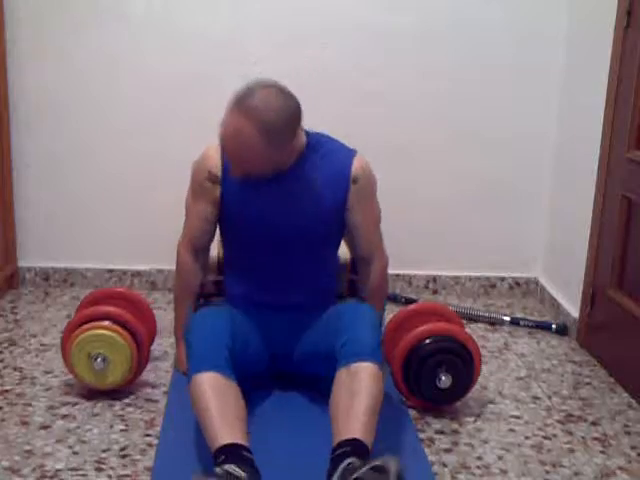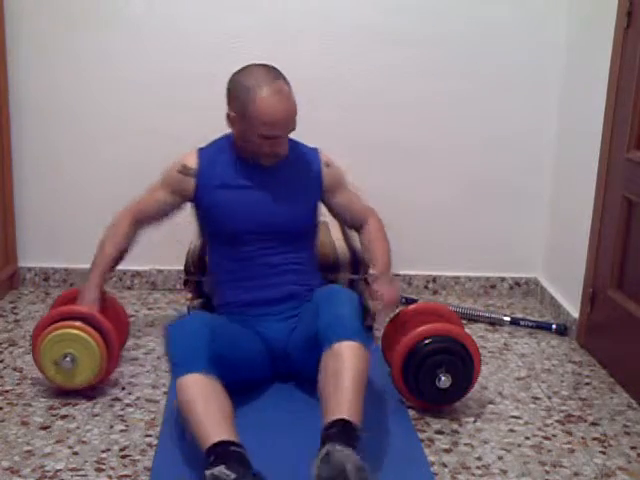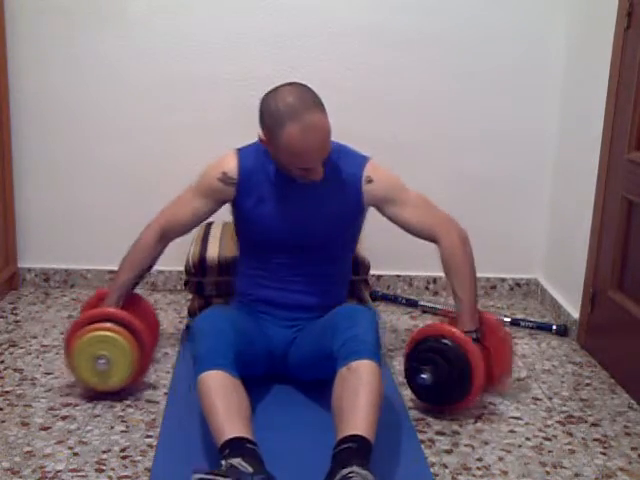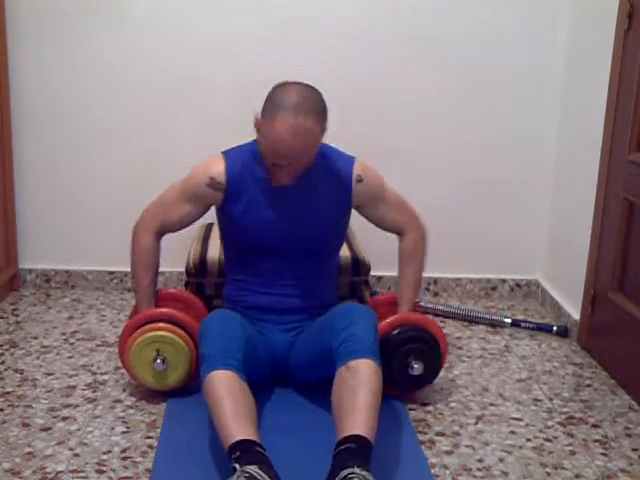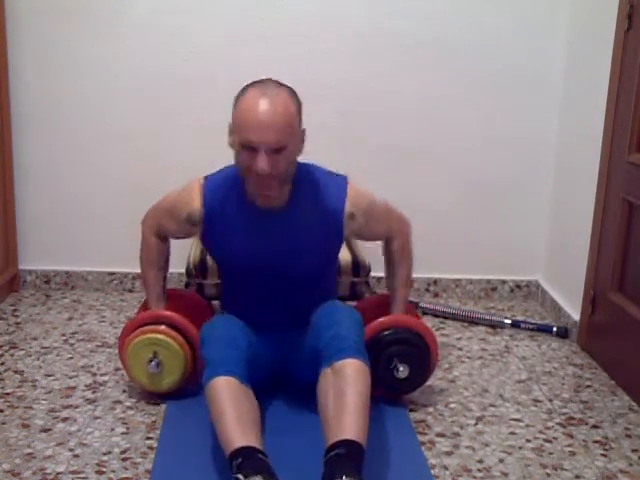
dt=1s
person 1, frame 1
left shoulder: (350, 171)
right shoulder: (214, 167)
left elbow: (372, 262)
right elbow: (192, 253)
left wrist: (366, 339)
right wrist: (183, 339)
left hip: (315, 328)
right hip: (246, 327)
left knee: (359, 320)
right knee: (207, 325)
person 1, frame 2
left shoulder: (315, 165)
right shoulder: (197, 169)
left elbow: (365, 220)
right elbow: (132, 217)
left wrist: (382, 276)
right wrist: (94, 282)
left hip: (306, 329)
right hip: (241, 335)
left knee: (338, 301)
right knee: (186, 331)
person 1, frame 3
left shoulder: (362, 175)
right shoulder: (235, 171)
left elbow: (450, 235)
right elbow: (160, 231)
left wrist: (468, 327)
right wrist: (112, 305)
left hip: (319, 334)
right hip: (252, 325)
left knee: (358, 320)
right knee: (211, 324)
person 1, frame 4
left shoulder: (351, 175)
right shoulder: (222, 174)
left elbow: (411, 230)
right elbow: (148, 229)
left wrist: (404, 314)
left hip: (315, 335)
right hip: (249, 332)
left knee: (358, 318)
right knee: (218, 327)
person 1, frame 5
left shoulder: (342, 202)
right shoulder: (202, 202)
left elbow: (399, 233)
right elbow: (152, 229)
left wrist: (397, 319)
right wrist: (157, 314)
left hip: (313, 341)
right hip: (246, 340)
left knee: (341, 318)
right knee: (220, 334)
